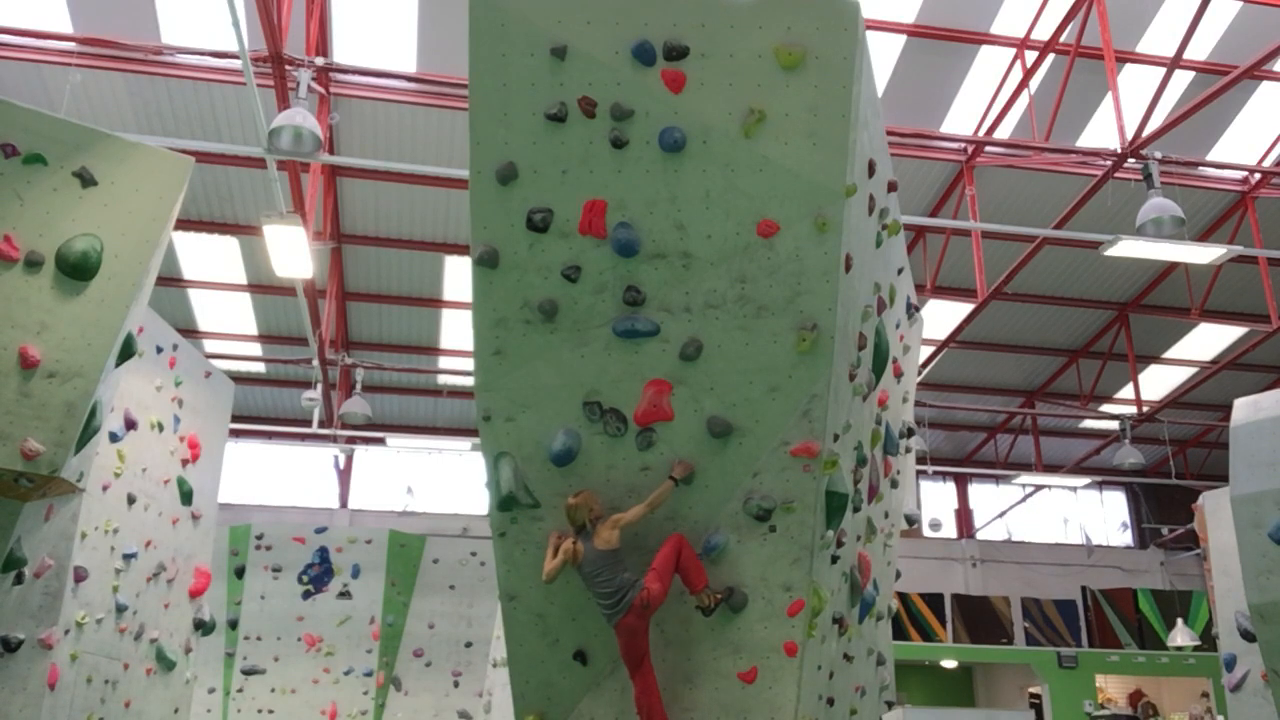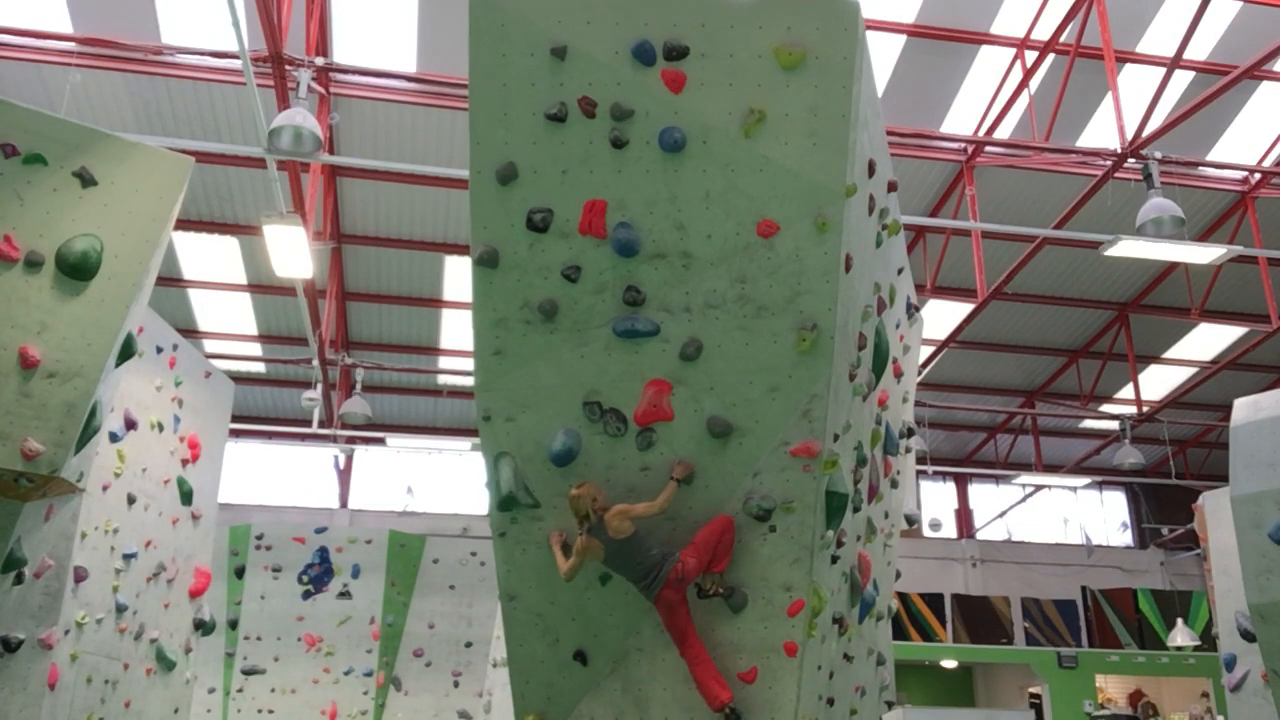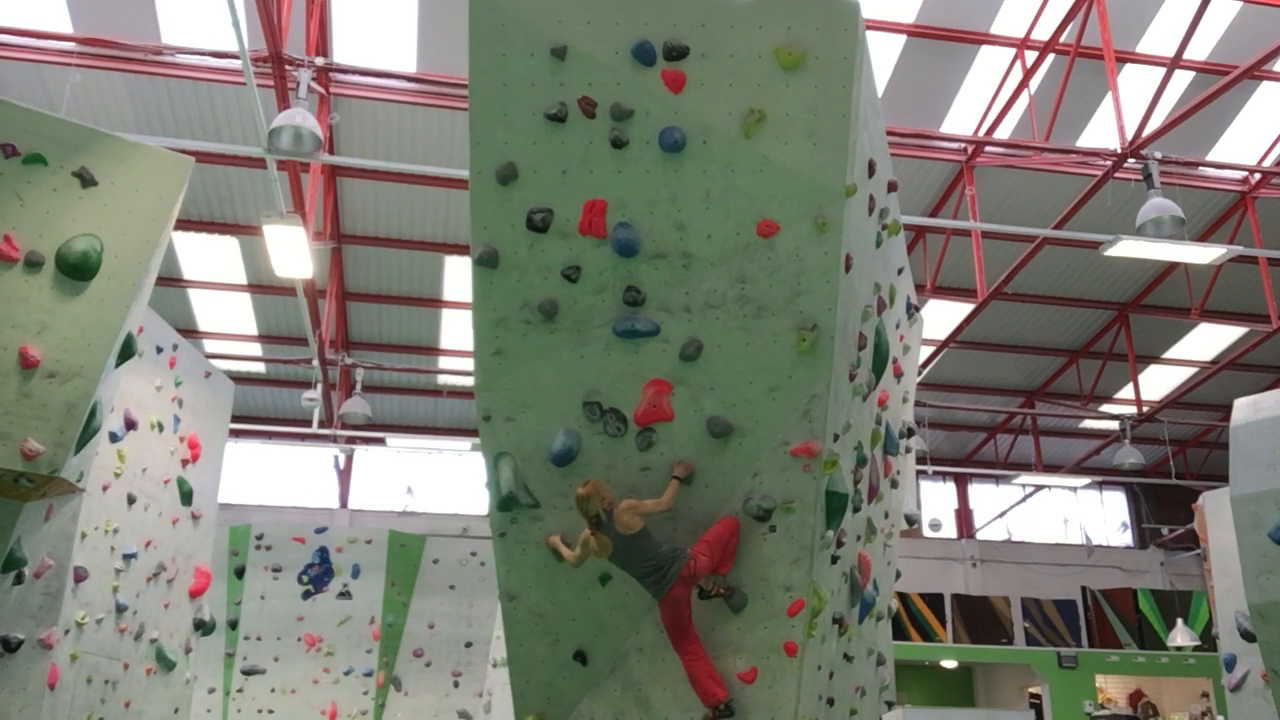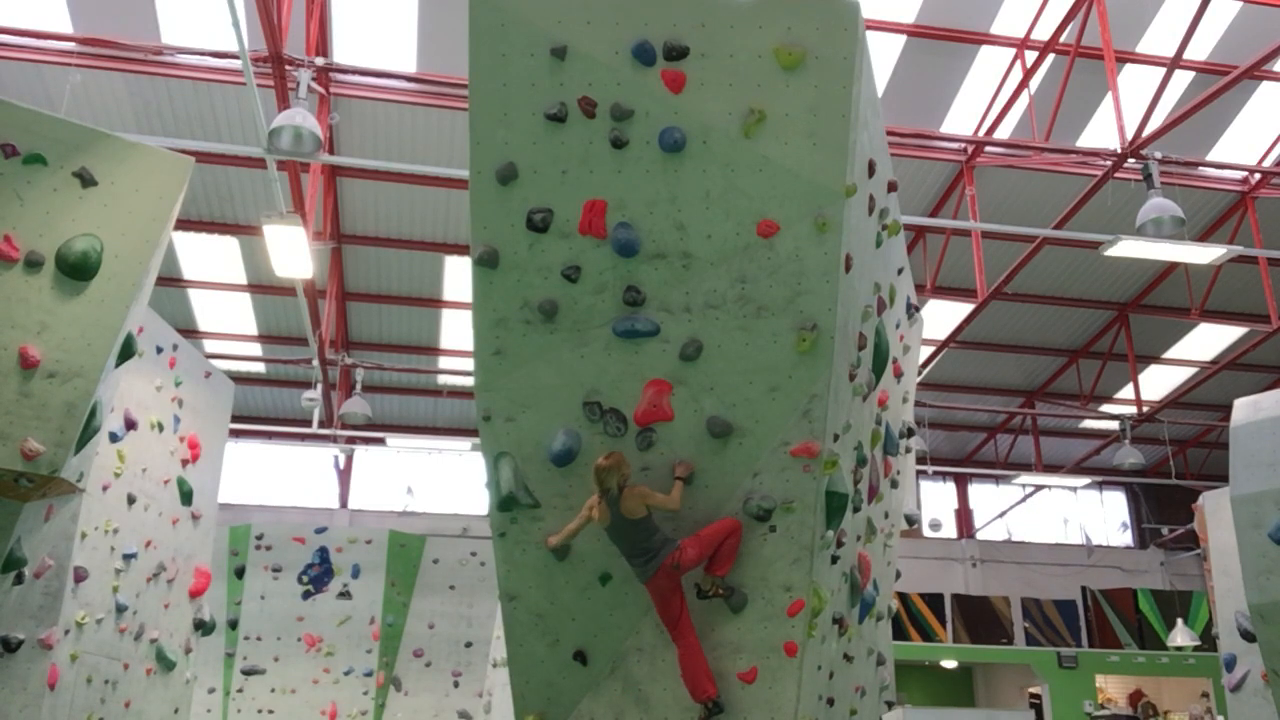
dt=0.5s
person 1, frame 1
left shoulder: (569, 547)
right shoulder: (610, 526)
left elbow: (548, 576)
right elbow: (649, 505)
left wrist: (551, 546)
right wrist: (674, 478)
left hip: (623, 621)
right hip: (644, 597)
left knee: (642, 678)
right knee: (677, 541)
right ankle: (703, 596)
person 1, frame 2
left shoulder: (583, 543)
right shoulder: (617, 515)
left elbow: (566, 574)
right elbow: (659, 506)
left wrist: (556, 546)
right wrist: (676, 478)
left hip: (659, 595)
right hip: (677, 569)
left knee: (691, 650)
right knee: (723, 522)
right ankle: (710, 582)
person 1, frame 3
left shoulder: (589, 538)
right shoulder: (626, 510)
left elbow: (575, 561)
right elbow: (665, 504)
left wrist: (557, 543)
right wrist: (677, 477)
left hip: (666, 593)
right hip: (687, 566)
left knee: (687, 648)
right knee: (729, 524)
right ankle: (713, 583)
person 1, frame 4
left shoulder: (594, 504)
right shoulder: (635, 494)
left elbow: (568, 533)
right elbow: (674, 504)
left wrist: (554, 541)
right wrist: (680, 477)
left hip: (653, 578)
right hip: (675, 557)
left knee: (684, 639)
right knee: (731, 526)
right ankle: (710, 582)
